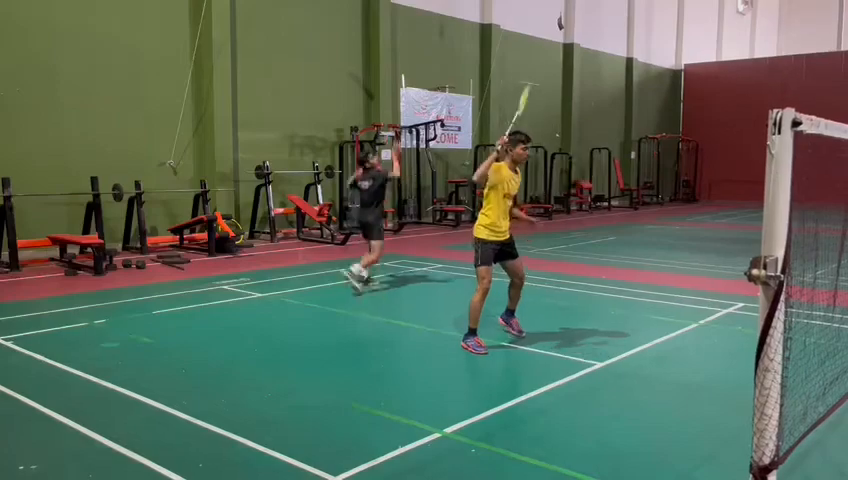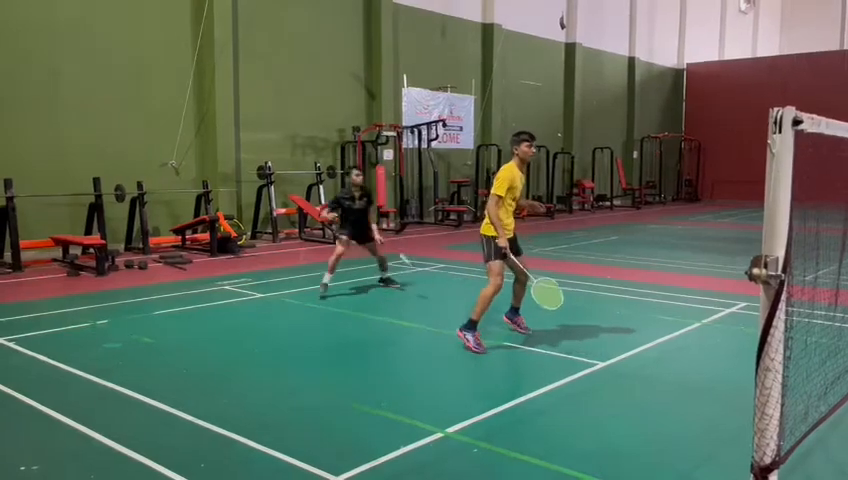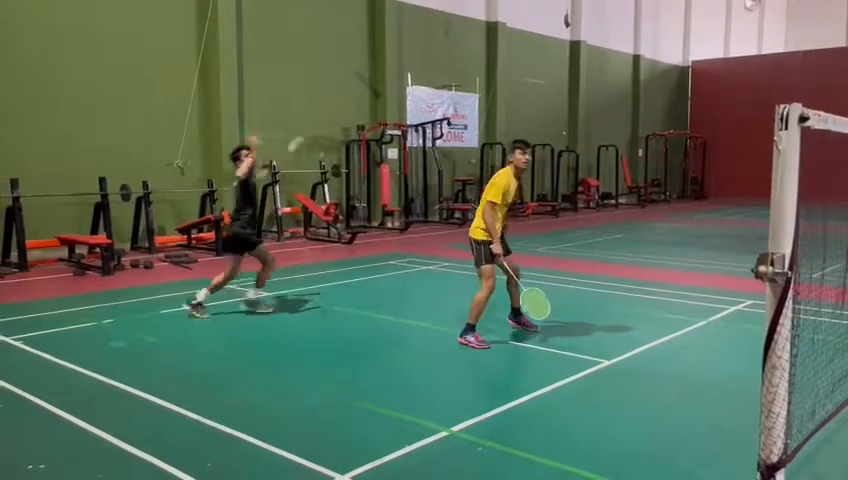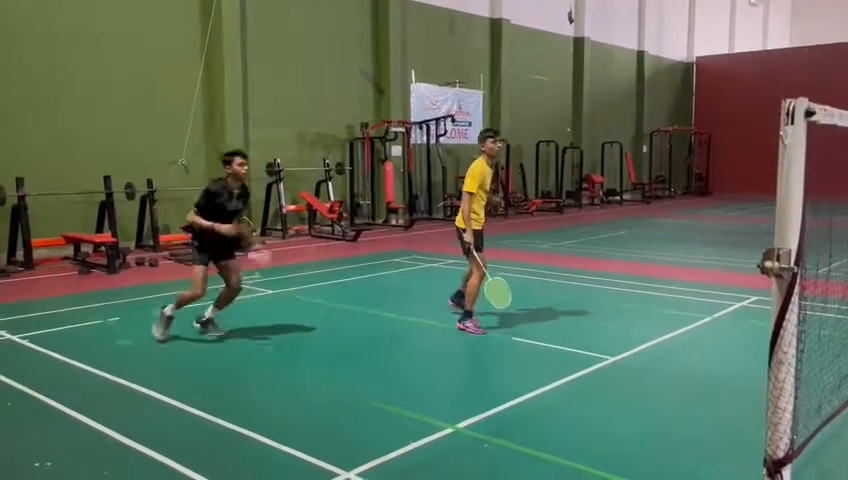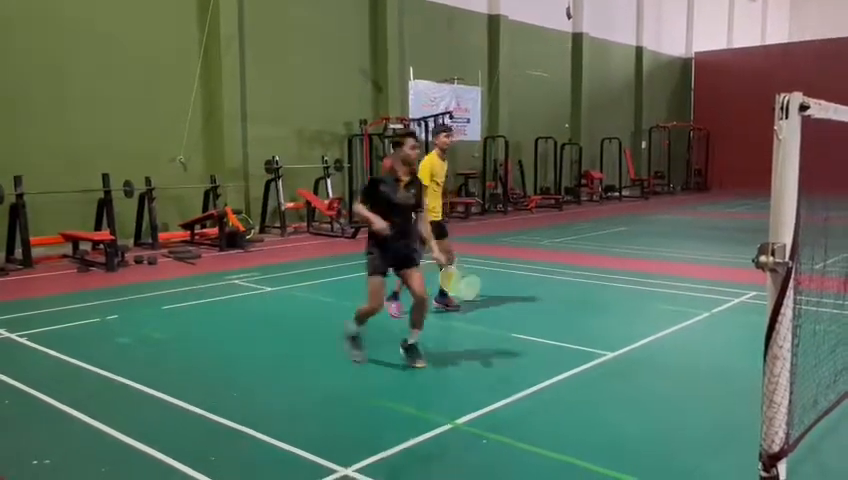
dt=0.7s
person 1, frame 1
left shoulder: (517, 174)
right shoulder: (497, 169)
right elbow: (478, 178)
left wrist: (524, 217)
right wrist: (496, 154)
left hip: (504, 236)
right hip: (485, 236)
left knee: (518, 277)
right knee: (484, 286)
left ankle: (509, 316)
right ankle: (470, 336)
person 1, frame 2
left shoulder: (521, 173)
right shoulder: (507, 172)
right elbow: (491, 205)
left wrist: (529, 204)
right wrist: (500, 235)
left hip: (509, 233)
right hip: (494, 234)
left knee: (523, 275)
right knee: (496, 283)
left ankle: (513, 314)
right ankle: (469, 328)
person 1, frame 3
left shoulder: (515, 179)
right shoulder: (501, 178)
right elbow: (487, 211)
right wrist: (496, 243)
left hip: (495, 235)
right hip: (482, 236)
left knee: (514, 273)
right knee: (489, 285)
left ankle: (516, 316)
right ankle: (467, 332)
person 1, frame 4
left shoulder: (489, 168)
right shoulder: (478, 169)
right elbow: (465, 201)
right wrist: (468, 232)
left hip: (477, 225)
right hip: (468, 227)
left knee: (477, 268)
right knee: (479, 271)
left ankle: (459, 297)
right ankle: (466, 318)
person 1, frame 5
left shoulder: (443, 162)
right shoulder: (428, 163)
right elbow: (421, 193)
left hip: (436, 218)
left knee: (448, 255)
left ankle: (443, 296)
person 2, frame 1
left shoulder: (361, 178)
right shoulder: (378, 174)
left elbow: (350, 183)
right elbow: (396, 174)
left wrist: (358, 173)
right wrist: (395, 157)
left hip: (363, 218)
right hip: (373, 220)
left knee: (371, 250)
right knee: (376, 256)
left ankle: (363, 276)
right ankle: (354, 271)
person 2, frame 2
left shoulder: (367, 194)
right shoulder: (341, 196)
left elbow: (371, 215)
right elbow: (324, 213)
left wrist: (376, 233)
right wrist: (329, 216)
left hip: (364, 230)
right hip: (346, 229)
left knee: (379, 255)
right knee: (339, 252)
left ankle: (385, 278)
right ankle: (325, 282)
person 2, frame 3
left shoulder: (247, 177)
right shoulder: (245, 178)
right elbow: (239, 174)
right wrist: (250, 158)
left hip: (238, 231)
right hip: (244, 231)
left knee: (229, 273)
right knee: (269, 262)
left ankle: (197, 302)
right ankle: (253, 297)
person 2, frame 4
left shoulder: (244, 193)
right shoulder: (213, 190)
right elbow: (191, 217)
left wrist: (245, 234)
right wrist: (216, 227)
left hip: (224, 243)
right hip: (203, 243)
left knee: (235, 285)
right knee: (198, 292)
left ankle: (207, 319)
right ankle: (167, 314)
person 2, frame 5
left shoulder: (416, 185)
right shoulder: (379, 179)
left elbow: (420, 221)
right elbow: (357, 206)
left wrist: (434, 249)
right wrist: (374, 220)
left hip: (404, 247)
right hip: (379, 248)
left knee: (421, 298)
right knee: (375, 306)
left ankle: (410, 344)
right ankle: (353, 331)
